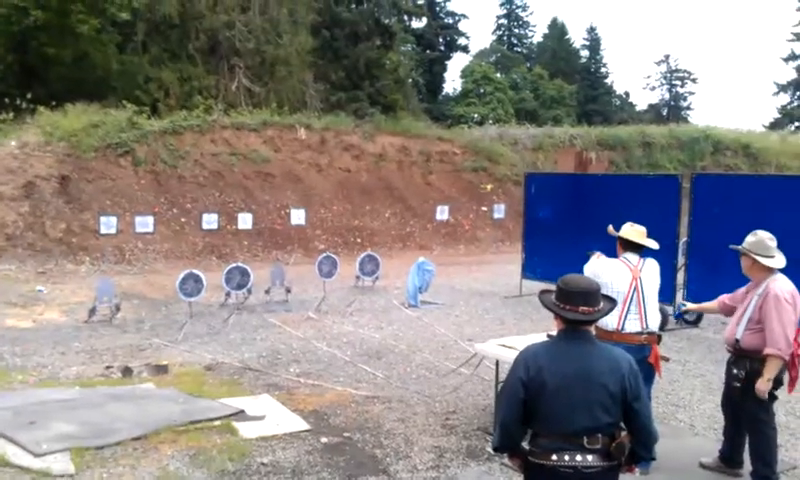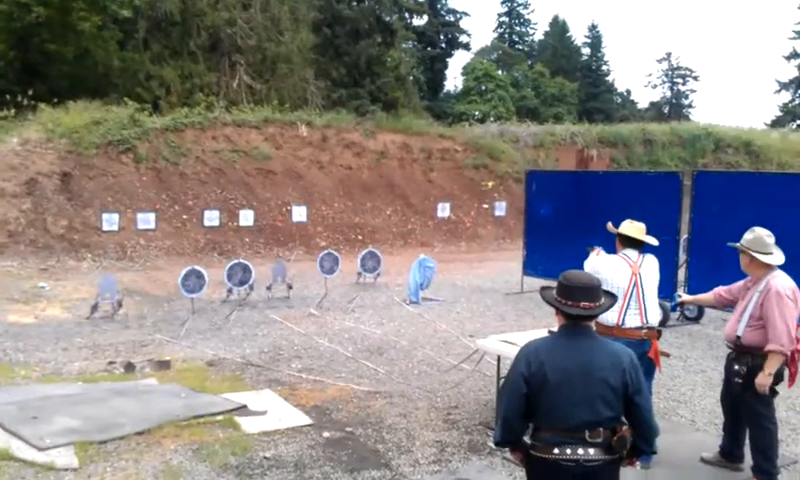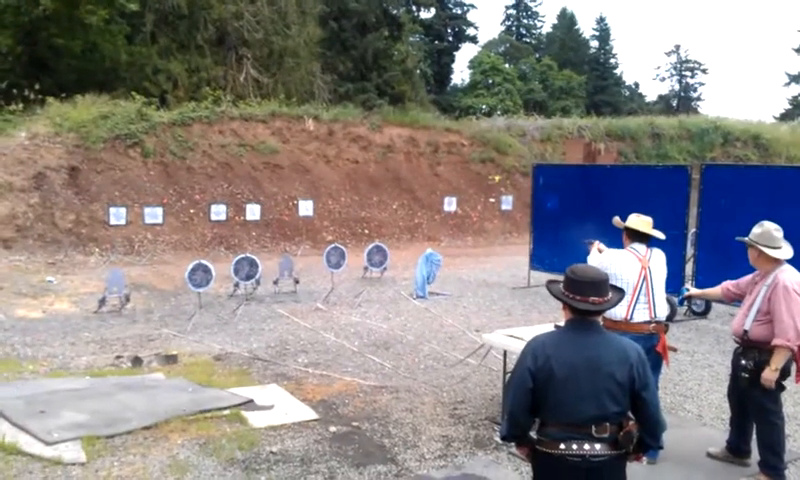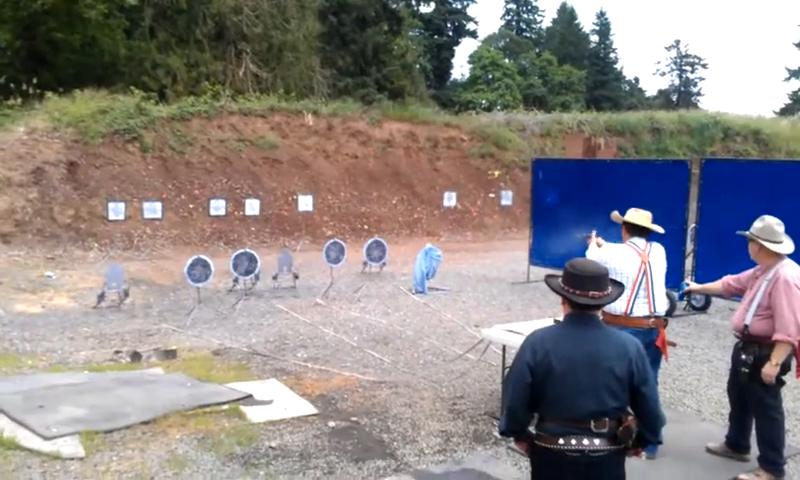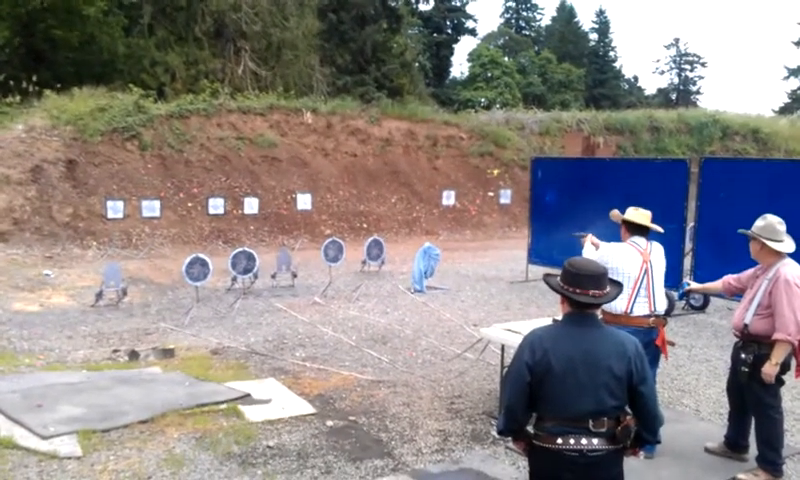
dt=0.4s
person 1, frame 1
left shoulder: (777, 291)
right shoulder: (757, 286)
left elbow: (780, 342)
right elbow: (728, 302)
left wrist: (767, 378)
right wrist: (696, 307)
left hip: (758, 367)
right hip: (741, 362)
left knee: (758, 423)
right knee: (732, 411)
right ankle: (729, 460)
person 1, frame 2
left shoulder: (778, 288)
right shoulder: (753, 282)
right elbow: (722, 295)
left wrist: (768, 372)
right wrist: (692, 299)
left hip: (758, 363)
right hip: (739, 358)
left knee: (759, 418)
right knee: (732, 407)
right ankle: (730, 454)
person 1, frame 3
right shoulder: (761, 277)
right elbow: (730, 289)
left wrist: (774, 368)
right wrist: (700, 293)
left hip: (764, 359)
right hip: (746, 353)
left knee: (766, 414)
right knee: (739, 402)
right ankle: (737, 449)
person 1, frame 4
right shoulder: (761, 272)
right elbow: (731, 283)
left wrist: (775, 363)
right wrist: (699, 288)
left hip: (765, 353)
right hip: (747, 347)
left knee: (766, 409)
right knee: (738, 397)
right ankle: (736, 445)
person 1, frame 5
right shoulder: (762, 271)
right elbow: (732, 283)
left wrist: (774, 362)
right wrist: (700, 287)
left hip: (765, 353)
right hip: (746, 347)
left knee: (765, 408)
right knee: (738, 397)
right ankle: (735, 445)
person 2, frame 1
left shoulder: (603, 267)
right shoulder: (653, 267)
left elbow: (588, 276)
left wrist: (593, 261)
left hip: (611, 345)
right hip: (644, 347)
right ankle: (642, 460)
person 2, frame 2
left shoulder: (604, 263)
right shoulder: (652, 263)
left elbow: (589, 272)
left wrist: (594, 257)
left hip: (612, 340)
right hip: (645, 341)
right ankle: (643, 454)
person 2, frame 3
left shoulder: (612, 258)
right shoulder: (659, 257)
left elbow: (595, 267)
left wrist: (594, 252)
left hip: (621, 335)
right hip: (652, 336)
right ankle: (649, 449)
person 2, frame 4
left shoulder: (612, 253)
right shoulder: (658, 251)
left elbow: (594, 261)
left wrist: (593, 245)
left hip: (621, 330)
right hip: (652, 330)
right ankle: (649, 444)
person 2, frame 5
left shoulder: (613, 252)
right shoulder: (657, 250)
left elbow: (591, 262)
left wrist: (588, 245)
right wrist: (599, 244)
left hip: (620, 329)
right hip: (651, 329)
right ankle: (647, 444)
person 3, frame 1
left shoulder: (531, 359)
right shoulder: (622, 363)
left elbow: (508, 417)
right elbow: (642, 422)
left wrist: (514, 451)
right wrist: (636, 457)
person 3, frame 2
left shoulder: (532, 354)
right shoulder: (622, 357)
left elbow: (510, 411)
right elbow: (643, 415)
left wrist: (516, 445)
right wrist: (635, 451)
person 3, frame 3
left shoulder: (539, 349)
right shoulder: (630, 352)
left elbow: (516, 405)
right elbow: (650, 410)
left wrist: (522, 440)
right wrist: (642, 446)
left hip: (554, 460)
right hip: (608, 463)
person 3, frame 4
left shoulder: (538, 343)
right shoulder: (629, 347)
left elbow: (515, 399)
right elbow: (649, 405)
left wrist: (520, 435)
right wrist: (640, 441)
left hip: (553, 456)
right hip: (607, 458)
person 3, frame 5
left shoulder: (537, 342)
right shoulder: (627, 346)
left elbow: (513, 399)
right elbow: (647, 405)
left wrist: (518, 435)
right wrist: (638, 442)
left hip: (551, 456)
right hip: (605, 459)
